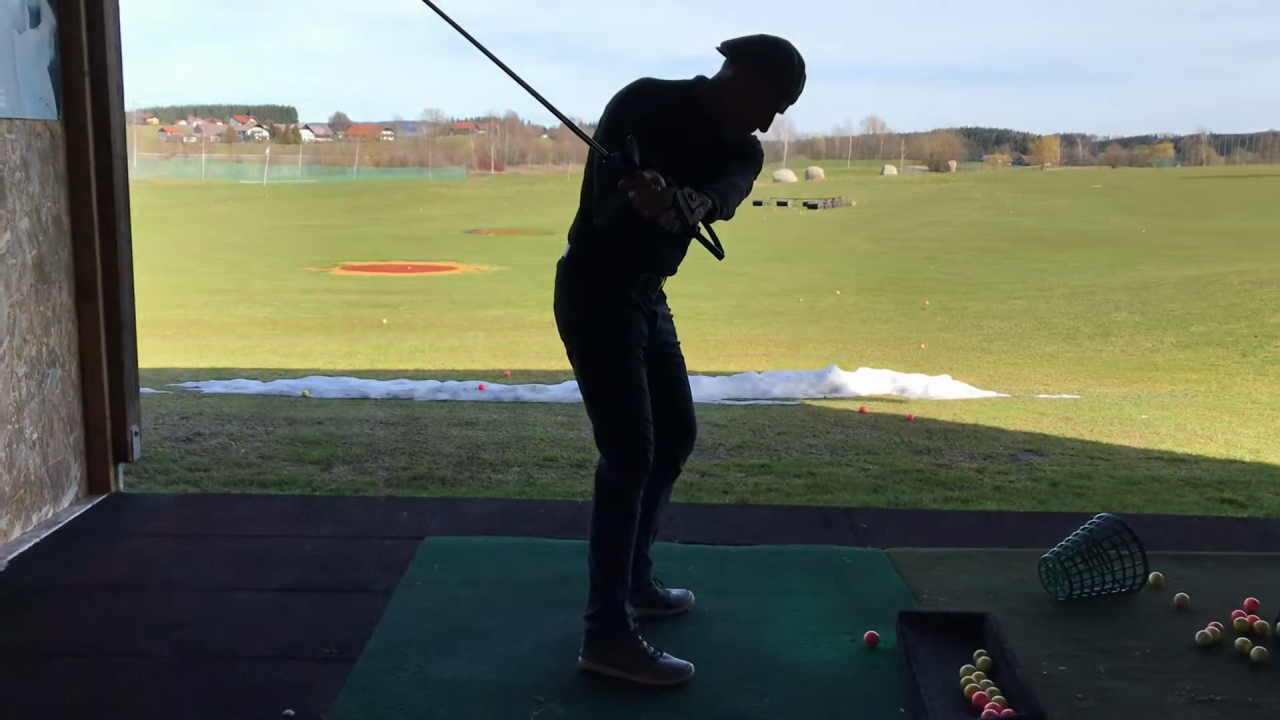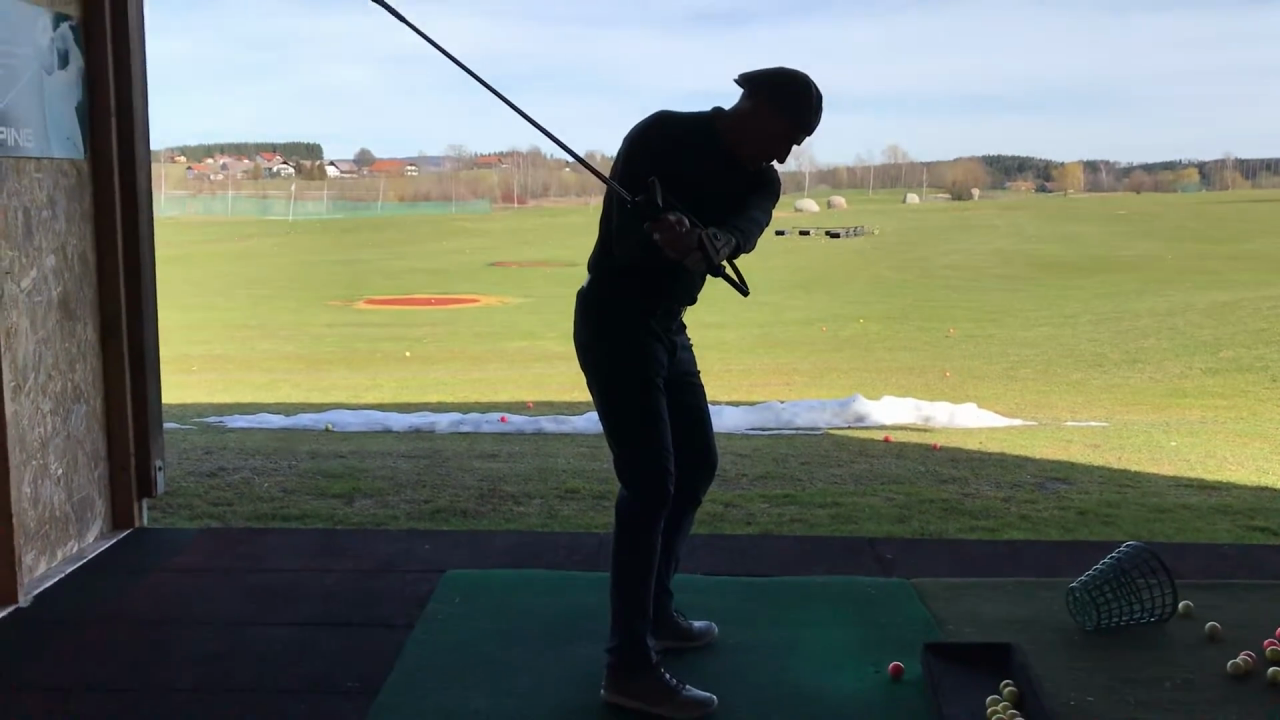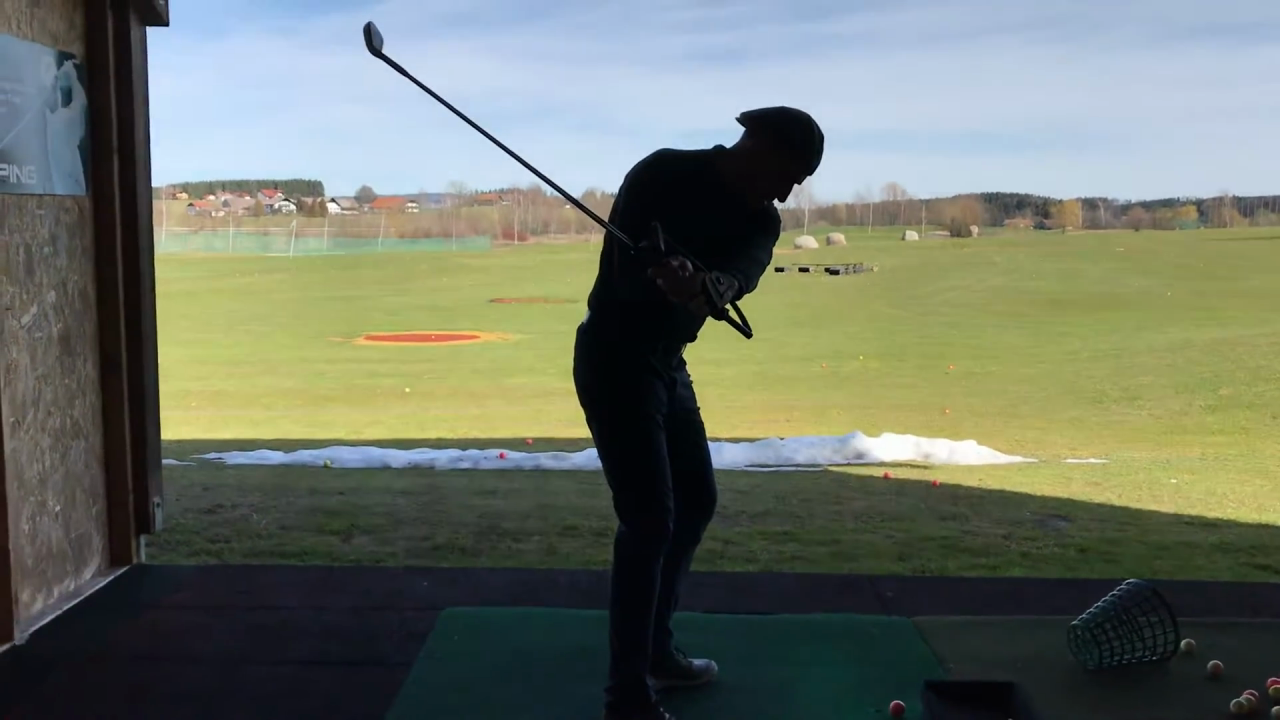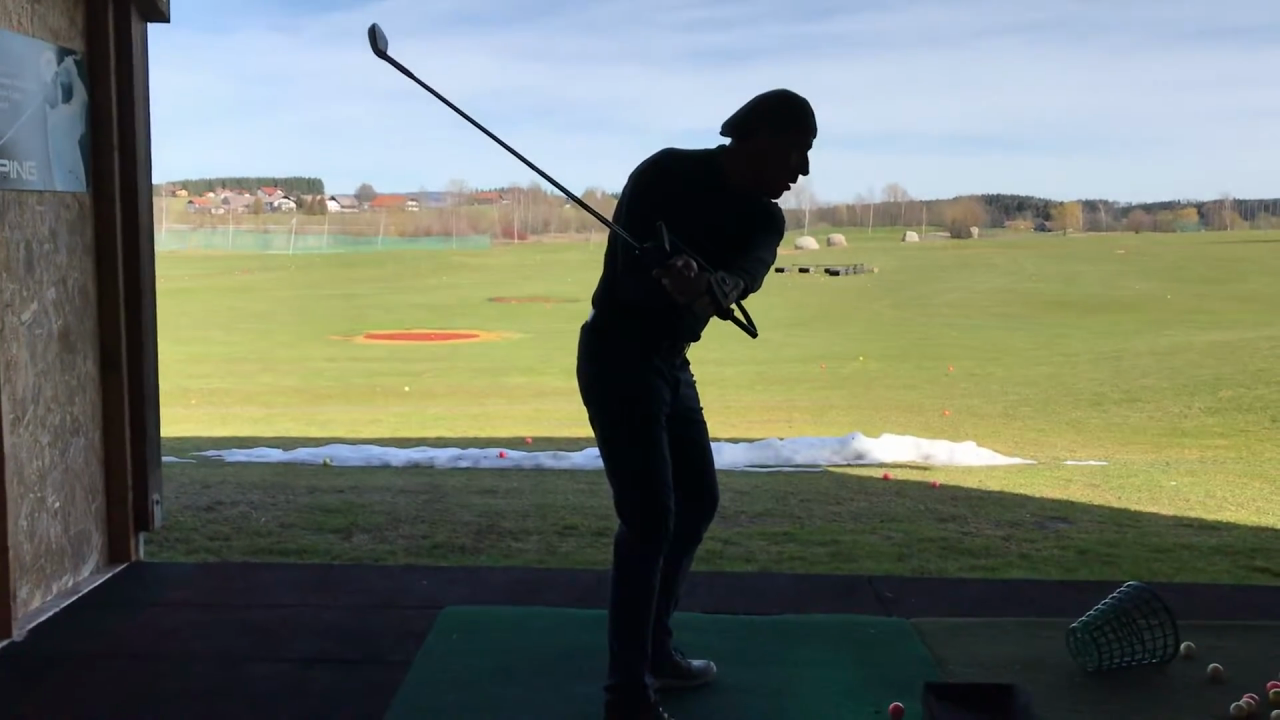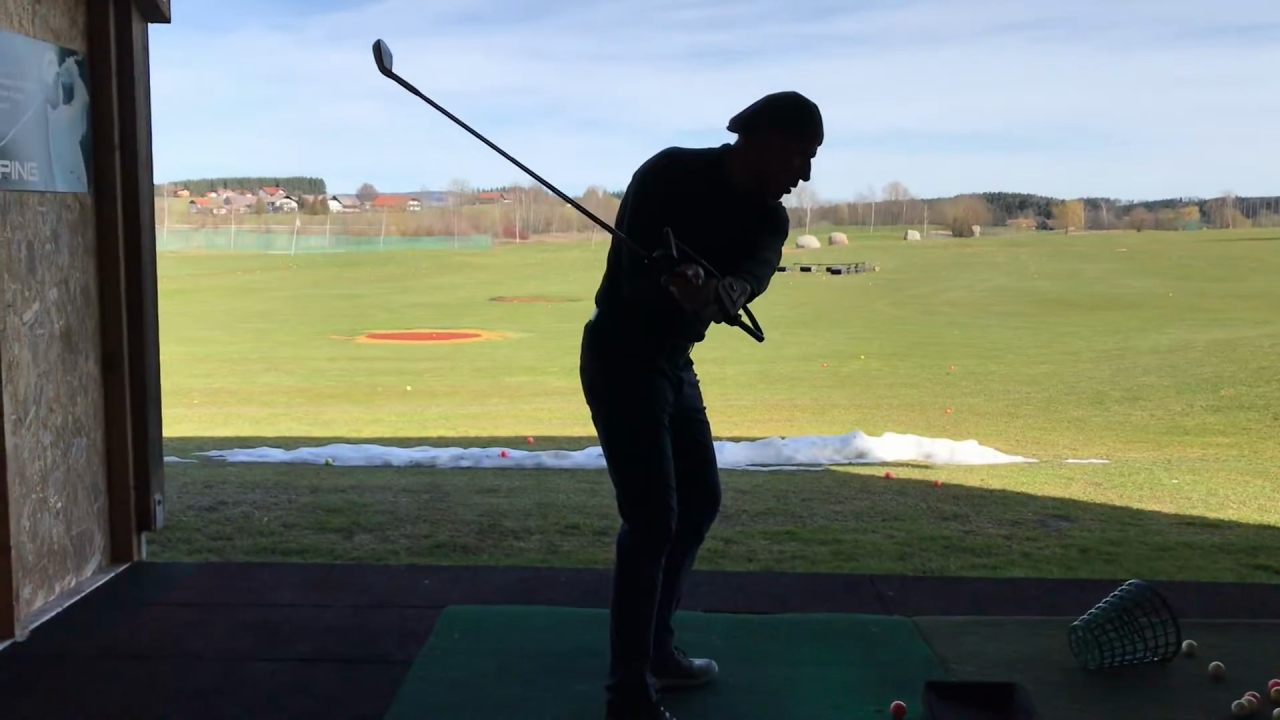
dt=1s
person 1, frame 1
left shoulder: (742, 150)
right shoulder: (643, 103)
left elbow: (723, 198)
right elbow: (603, 211)
left wrist: (678, 203)
right wrist: (644, 204)
left hip: (645, 293)
right hip: (596, 290)
left knee: (675, 436)
right knee: (629, 452)
left ankle: (632, 579)
right ankle: (606, 633)
person 1, frame 2
left shoulder: (759, 178)
right shoulder: (662, 135)
left elbow: (746, 229)
right elbow: (624, 237)
left wrist: (711, 241)
right wrist: (668, 240)
left hip: (667, 323)
right hip: (616, 320)
left knee: (696, 465)
right knee: (650, 483)
left ankle: (654, 611)
right ankle: (628, 665)
person 1, frame 3
left shoulder: (760, 218)
right shoulder: (661, 175)
left elbow: (747, 270)
right elbow: (624, 276)
left wrist: (713, 284)
right wrist: (667, 285)
left hip: (665, 361)
right hip: (614, 359)
left knee: (695, 502)
right knee: (649, 520)
left ankle: (654, 649)
person 1, frame 4
left shoulder: (764, 217)
right shoulder: (665, 175)
left elbow: (751, 270)
right elbow: (628, 276)
left wrist: (717, 285)
right wrist: (674, 285)
left hip: (670, 360)
right hip: (618, 358)
left knee: (697, 502)
right knee: (650, 519)
left ankle: (654, 650)
person 1, frame 5
left shoulder: (768, 216)
right shoulder: (669, 174)
left elbow: (757, 271)
right elbow: (634, 277)
left wrist: (725, 292)
right wrist: (679, 288)
left hip: (674, 360)
right hip: (621, 357)
left knee: (699, 501)
right knee: (652, 518)
left ankle: (656, 649)
